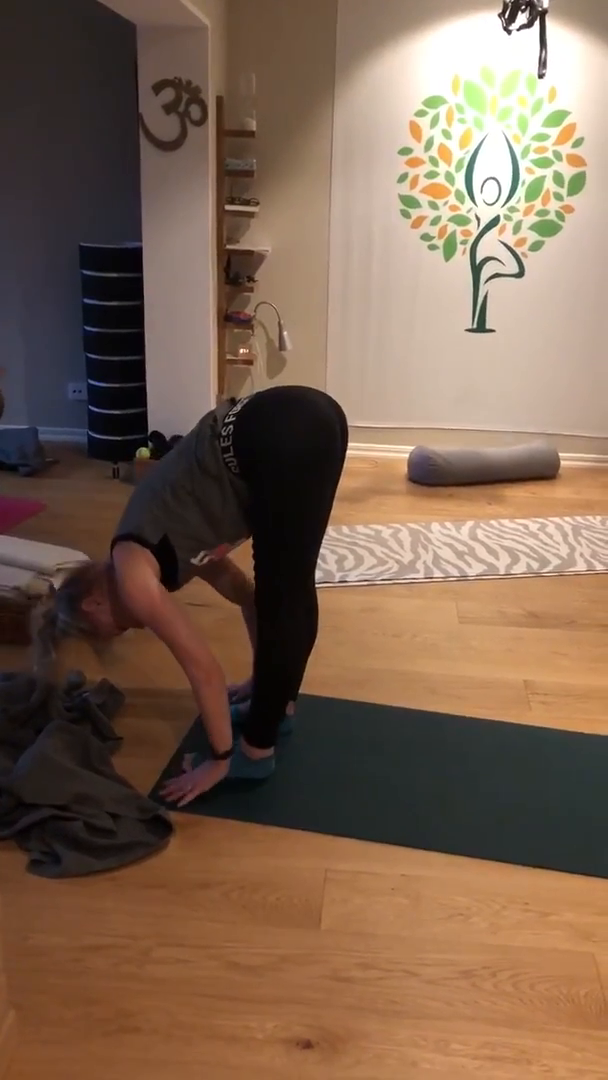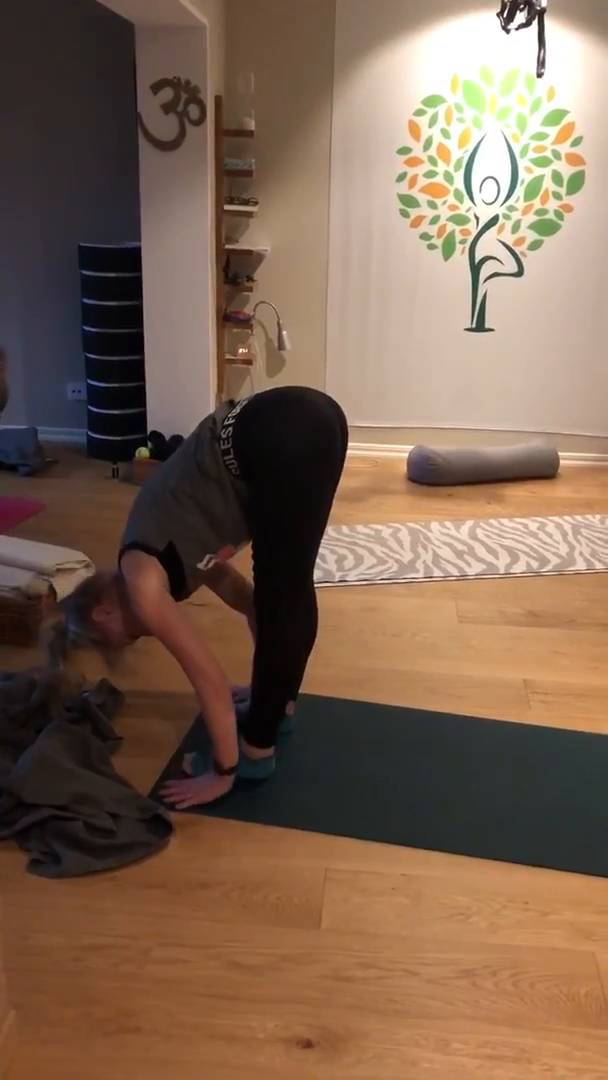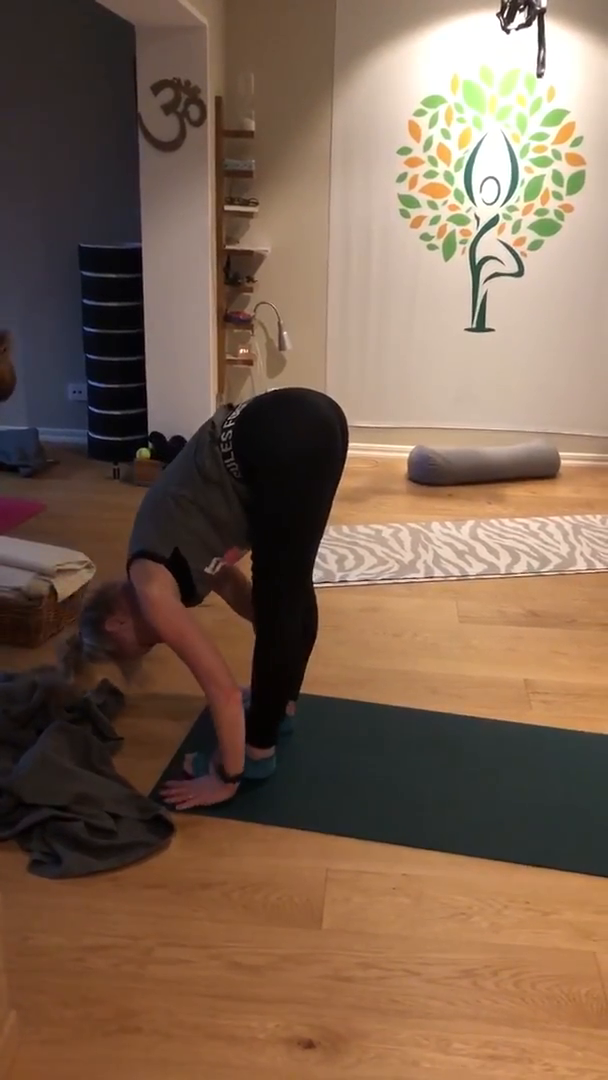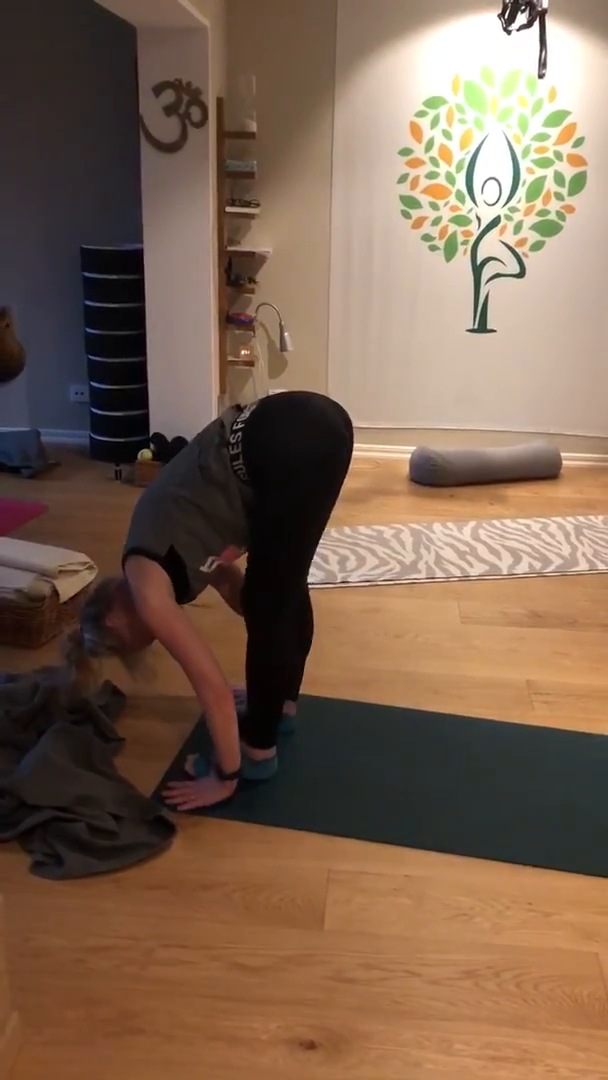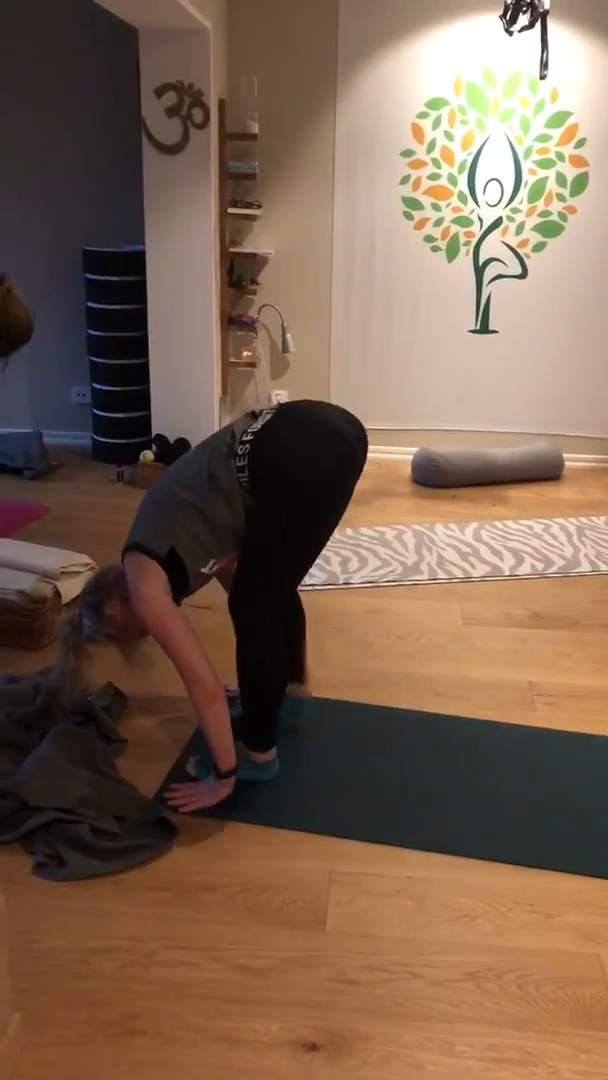
dt=0.2s
person 1, frame 1
left shoulder: (130, 575)
right shoulder: (164, 548)
left elbow: (204, 669)
right elbow: (245, 592)
left wrist: (220, 759)
right wrist: (265, 678)
left hip: (282, 437)
right hip: (310, 415)
left knee: (281, 602)
right knee: (290, 588)
left ankle: (257, 750)
right ankle: (279, 704)
person 1, frame 2
left shoulder: (139, 585)
right shoulder: (170, 559)
left elbow: (211, 680)
right elbow: (247, 599)
left wrist: (223, 773)
right wrist: (267, 685)
left hip: (282, 438)
right hip: (309, 415)
left knee: (280, 602)
right knee: (289, 590)
left ankle: (258, 750)
right ankle: (279, 704)
person 1, frame 3
left shoulder: (149, 591)
right shoulder: (177, 564)
left elbow: (223, 687)
right elbow: (252, 605)
left wrist: (227, 778)
left hip: (282, 439)
right hip: (311, 416)
left knee: (278, 603)
right knee: (289, 590)
left ankle: (259, 752)
right ankle: (281, 705)
person 1, frame 4
left shoulder: (144, 588)
right shoulder: (169, 564)
left elbow: (212, 686)
right elbow: (241, 598)
left wrist: (225, 777)
right wrist: (270, 693)
left hip: (291, 443)
right hip: (314, 420)
left knee: (269, 606)
right knee: (283, 590)
left ankle: (259, 751)
right ankle: (282, 704)
person 1, frame 5
left shoulder: (140, 583)
right shoulder: (162, 556)
left elbow: (205, 686)
left wrist: (224, 776)
right wrist: (261, 691)
left hip: (298, 456)
right hip: (330, 429)
left knee: (253, 609)
right knee: (271, 589)
left ankle: (259, 753)
right ankle: (289, 691)
